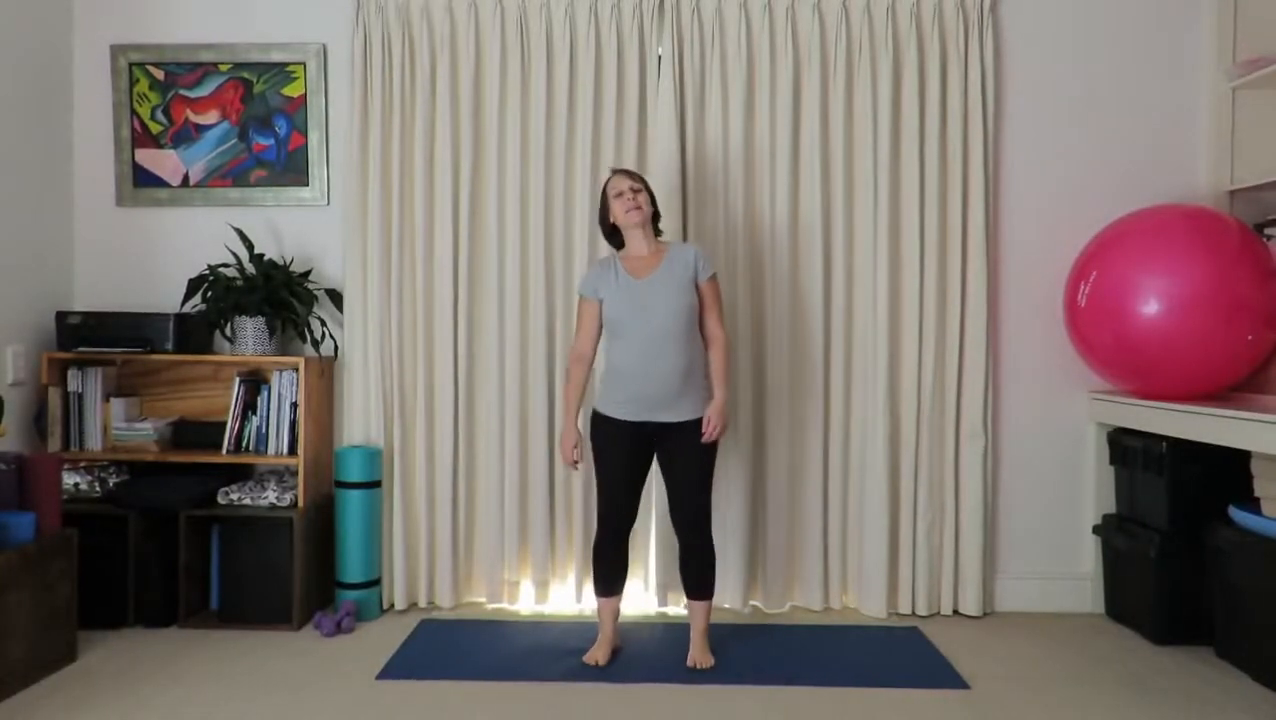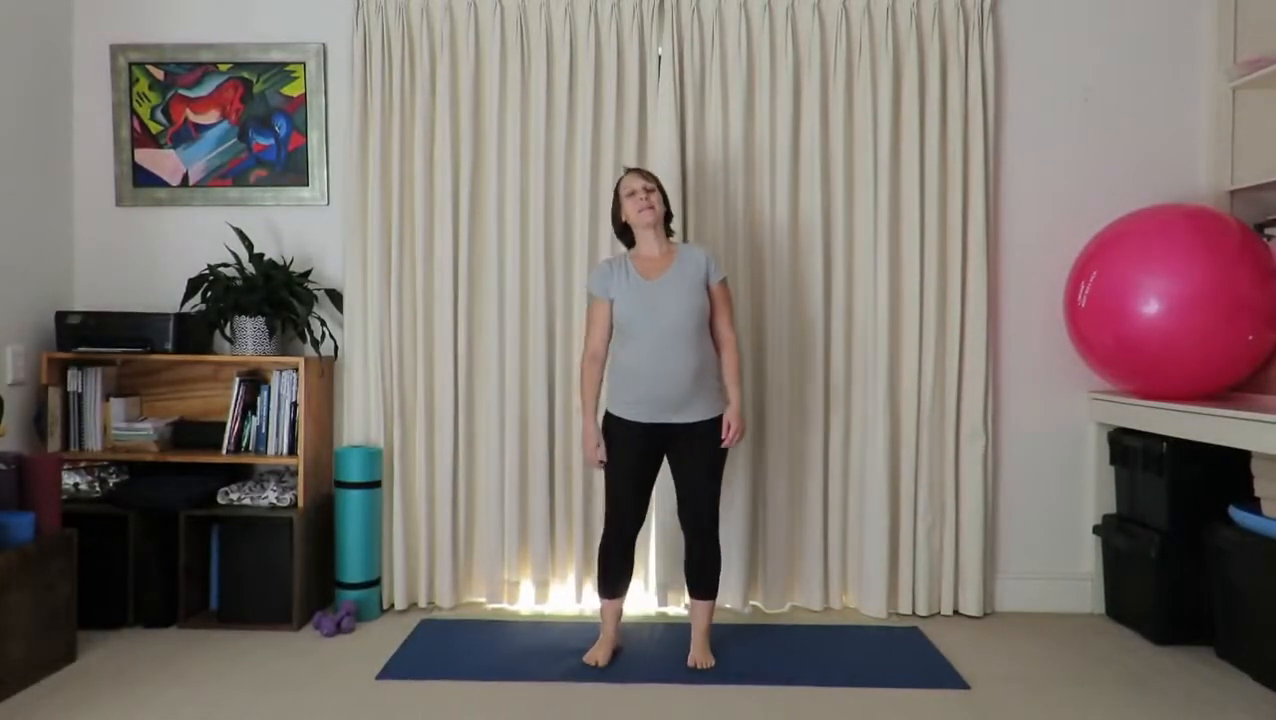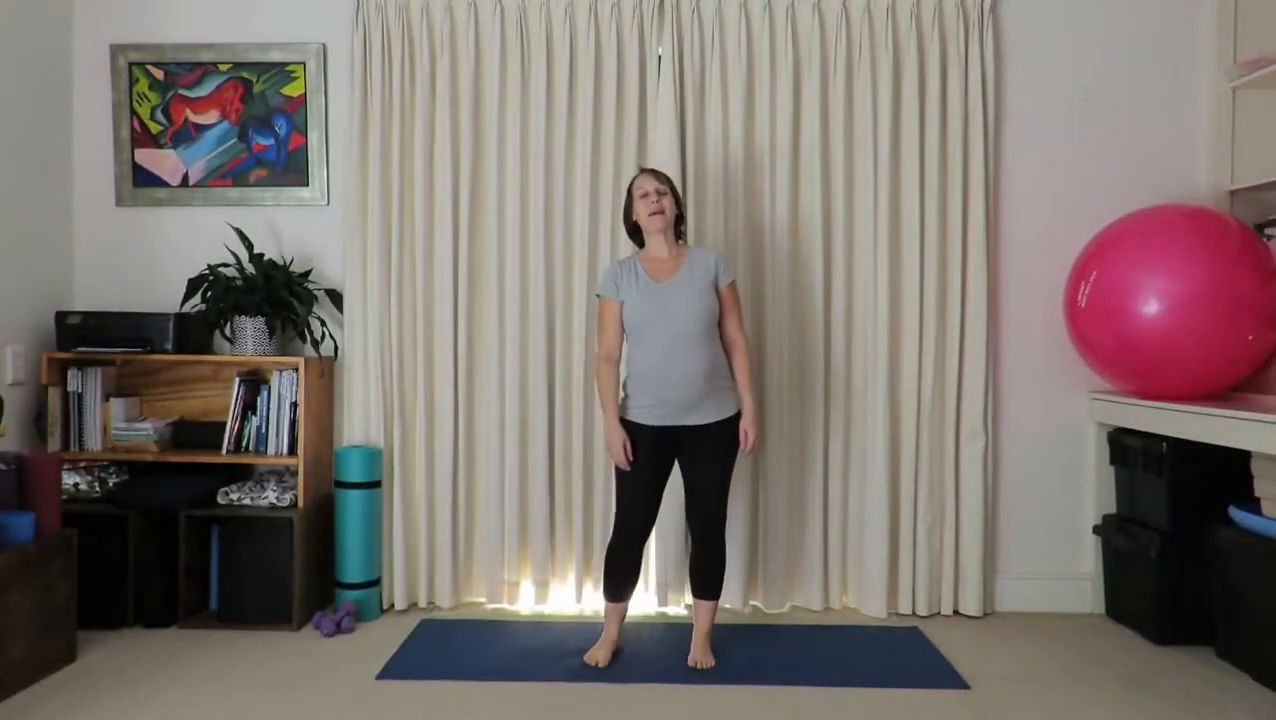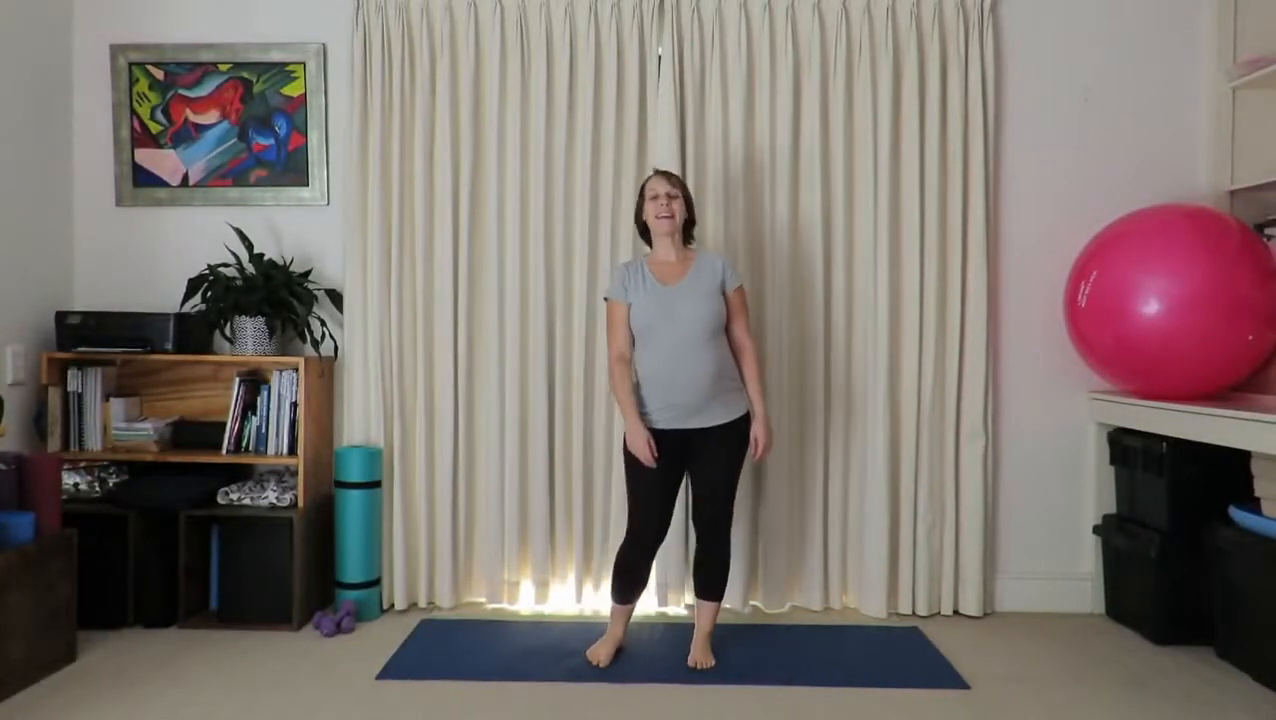
dt=0.1s
person 1, frame 1
left shoulder: (691, 260)
right shoulder: (599, 274)
left elbow: (715, 336)
right elbow: (581, 352)
left wrist: (719, 399)
right wrist: (569, 421)
left hip: (687, 418)
right hip: (619, 420)
left knee: (693, 525)
right knee: (613, 525)
left ankle: (700, 636)
right ankle: (607, 634)
person 1, frame 2
left shoulder: (701, 262)
right shoulder: (609, 273)
left elbow: (725, 339)
right elbow: (594, 353)
left wrist: (735, 402)
right wrist: (589, 421)
left hip: (699, 419)
right hip: (630, 421)
left knee: (700, 526)
right knee: (620, 525)
left ankle: (700, 637)
right ankle: (608, 634)
person 1, frame 3
left shoulder: (711, 265)
right shoulder: (619, 274)
left elbow: (735, 341)
right elbow: (606, 355)
left wrist: (749, 408)
right wrist: (612, 422)
left hip: (712, 421)
right hip: (645, 424)
left knee: (707, 527)
right knee: (630, 527)
left ankle: (701, 636)
right ankle: (610, 632)
person 1, frame 4
left shoulder: (718, 269)
right shoulder: (626, 277)
left elbow: (743, 345)
right elbow: (618, 357)
left wrist: (759, 411)
right wrist: (633, 423)
left hip: (721, 423)
right hip: (655, 426)
left knee: (714, 529)
right knee: (645, 530)
left ankle: (702, 637)
right ankle: (615, 631)
